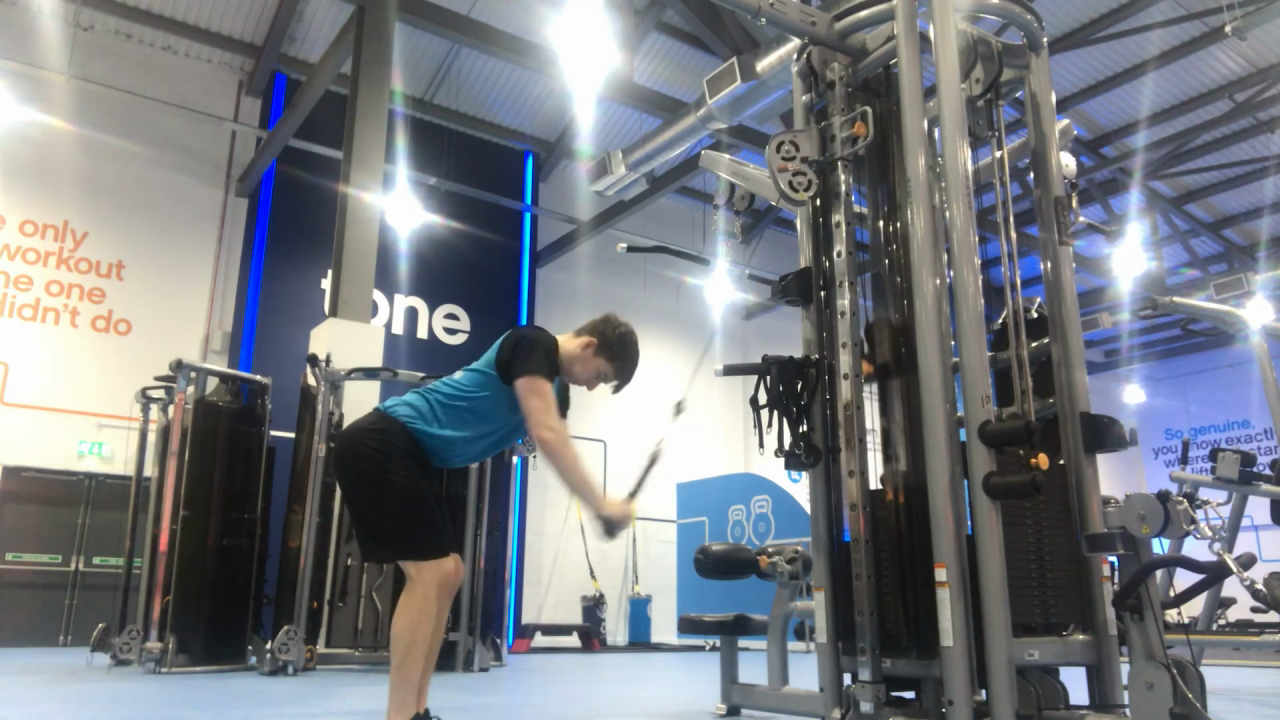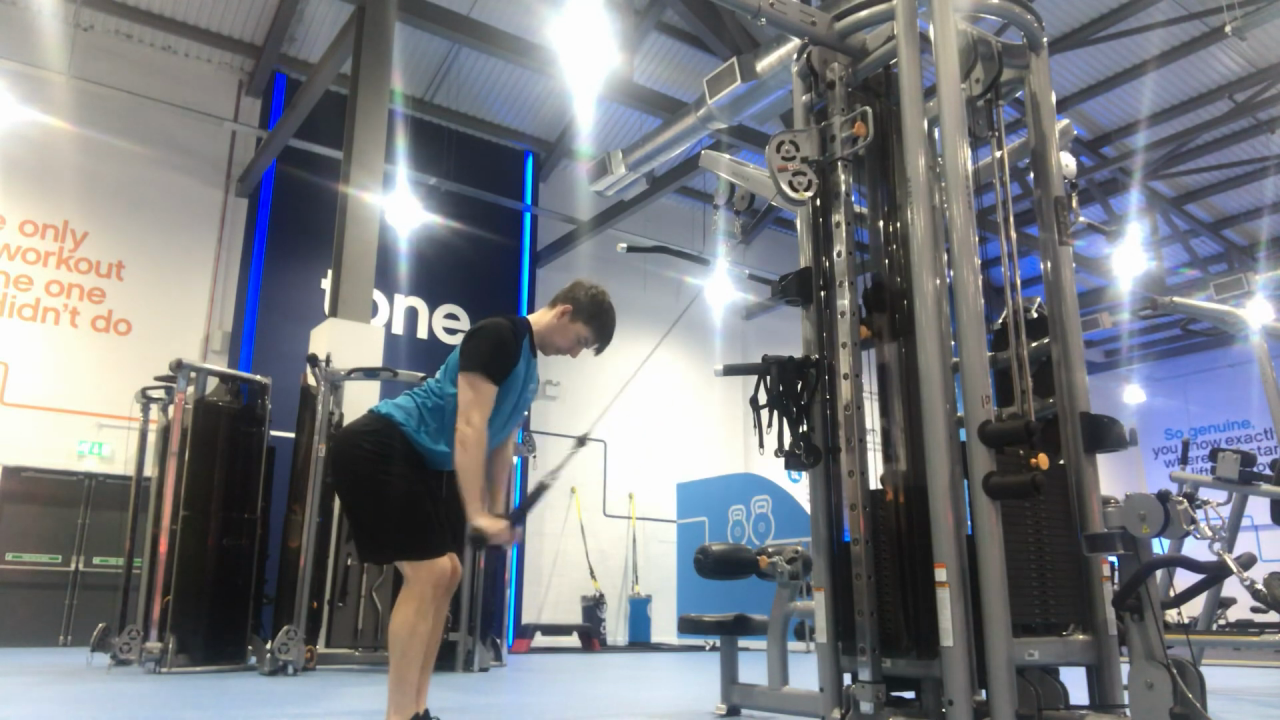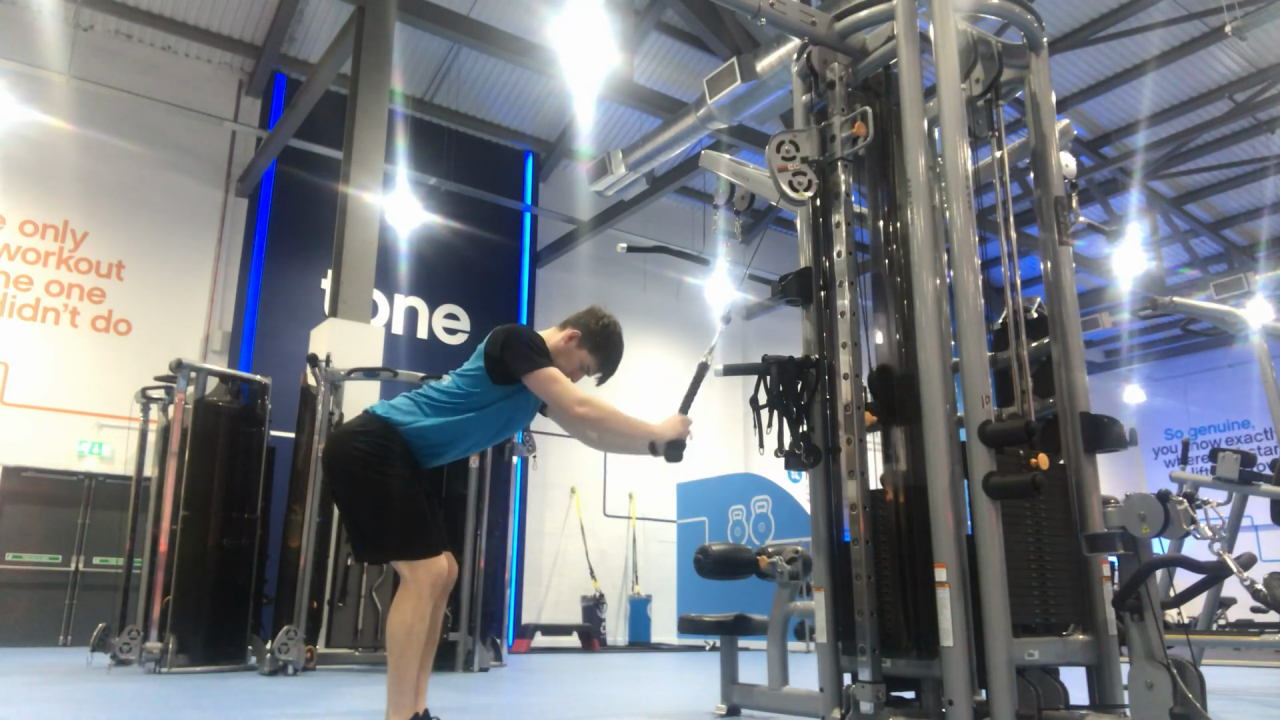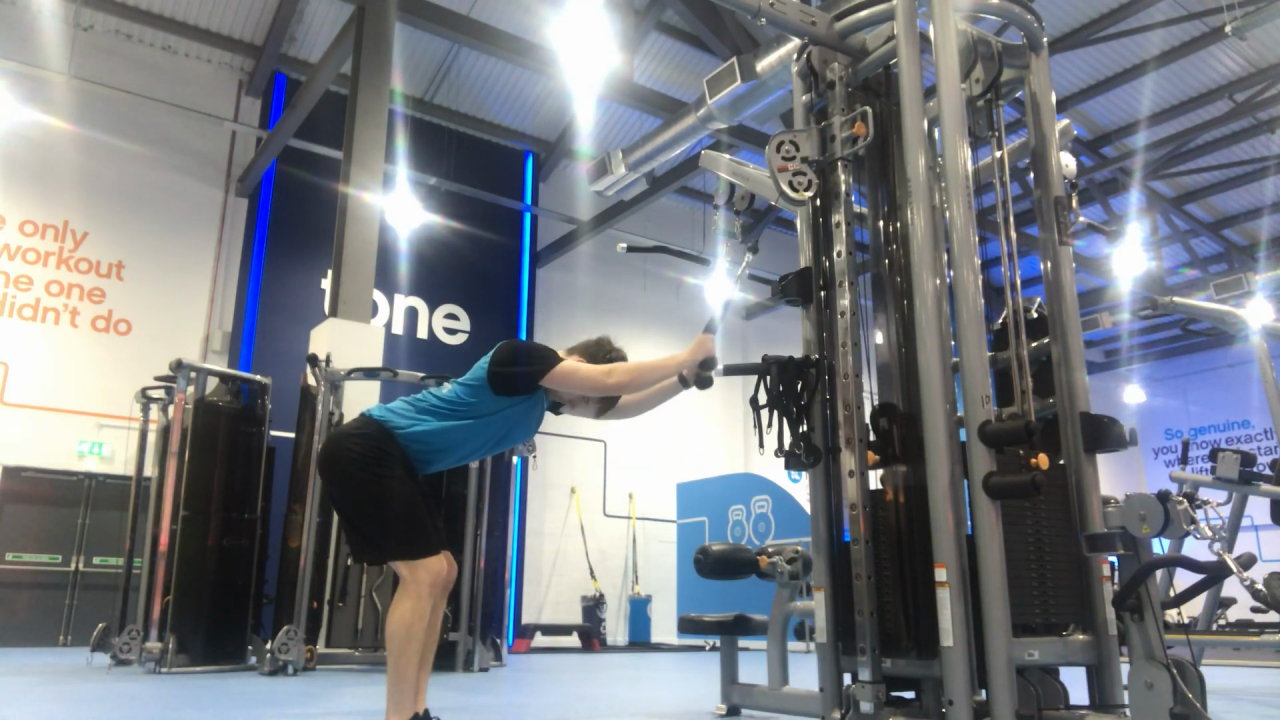
dt=1s
person 1, frame 1
left shoulder: (554, 385)
right shoulder: (532, 345)
left elbow: (556, 448)
right elbow: (547, 435)
left wrist: (597, 501)
right wrist: (599, 502)
left hip: (414, 457)
right hip: (381, 446)
left knee: (447, 574)
right knee: (433, 573)
person 1, frame 2
left shoulder: (529, 368)
right shoulder: (498, 335)
left elbow: (500, 443)
right elbow: (469, 427)
left wrist: (498, 513)
right wrist: (478, 513)
left hip: (413, 461)
right hip: (377, 448)
left knee: (446, 572)
right knee: (427, 573)
person 1, frame 3
left shoulder: (540, 380)
right shoulder: (516, 342)
left elbow: (590, 432)
right elbow: (581, 409)
left wrist: (655, 442)
right wrist: (658, 432)
left hip: (394, 456)
right hip: (369, 448)
left knee: (440, 572)
right knee: (424, 574)
person 1, frame 4
left shoulder: (545, 390)
right shoulder: (520, 359)
left elbow: (622, 405)
right elbow: (611, 380)
left wrist: (685, 378)
right wrist: (686, 357)
left hip: (387, 458)
right hip: (365, 450)
left knee: (439, 573)
right knee: (423, 574)
